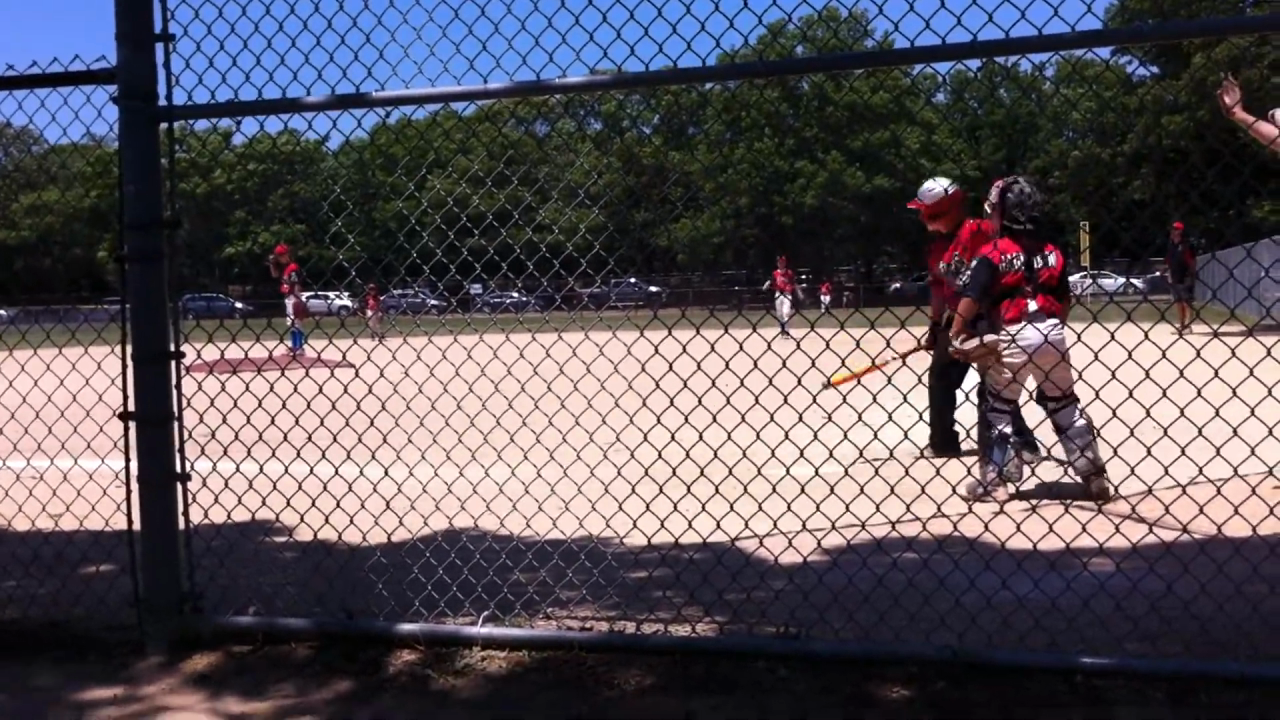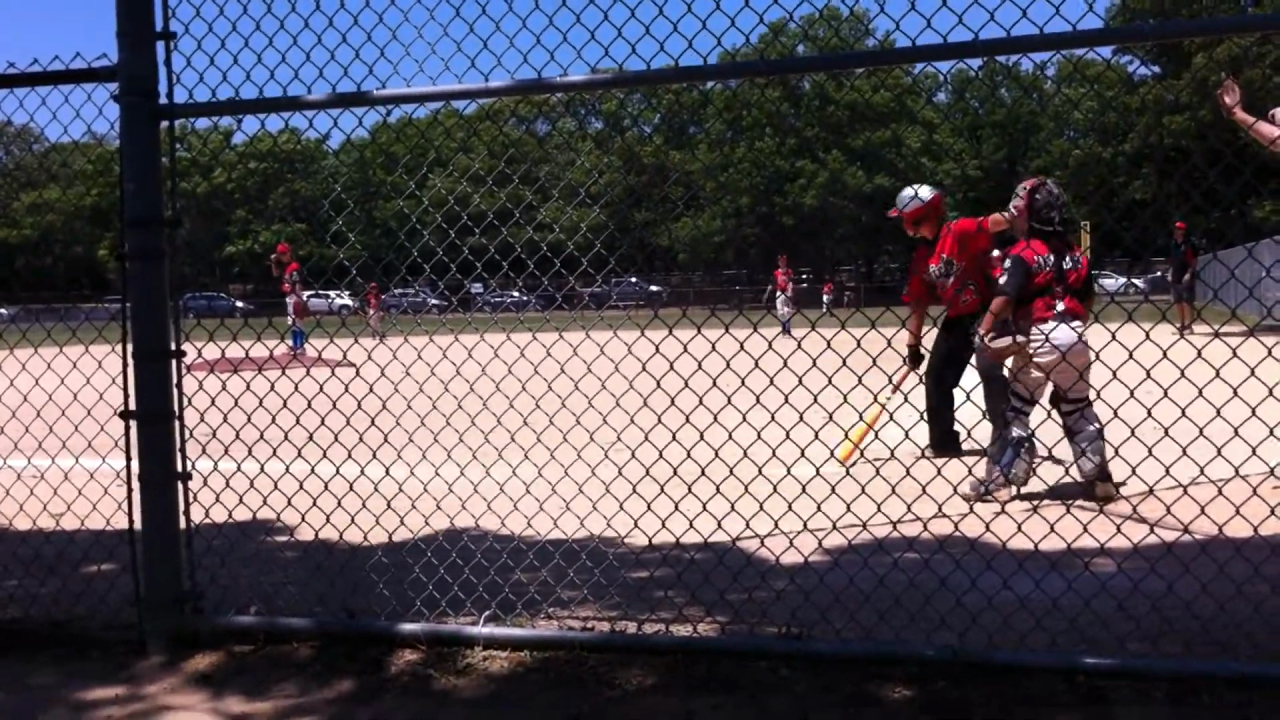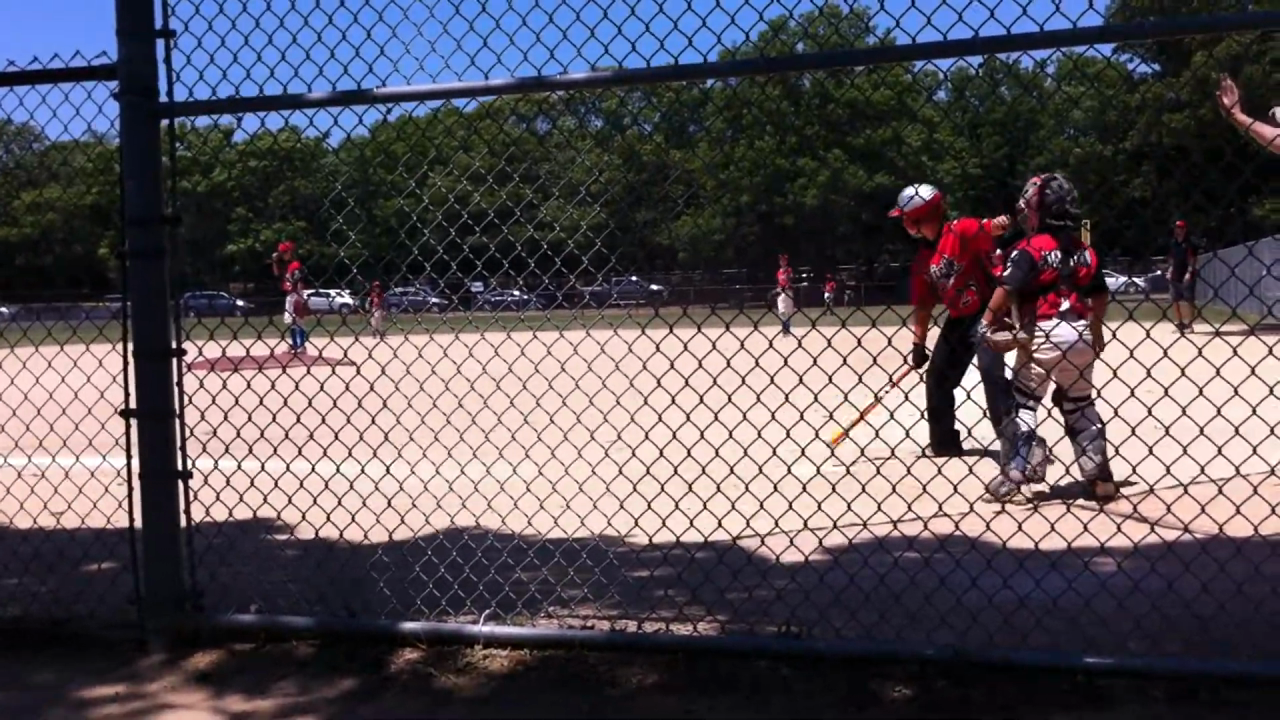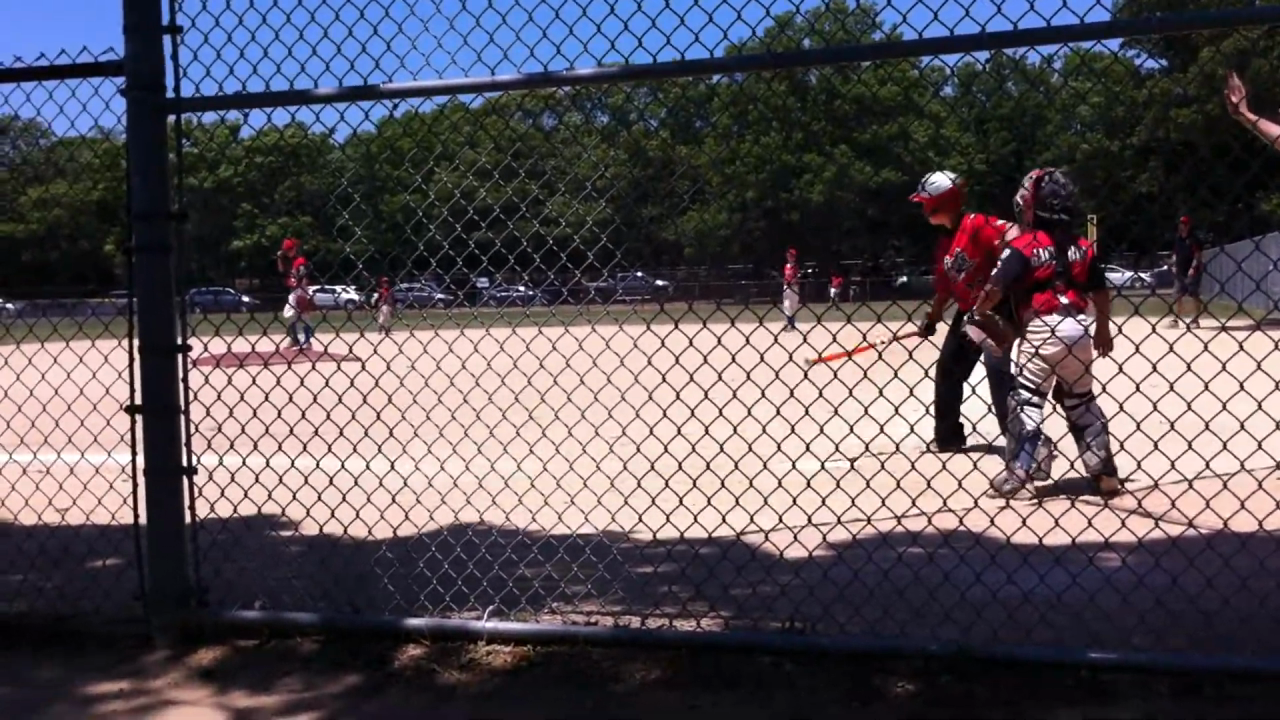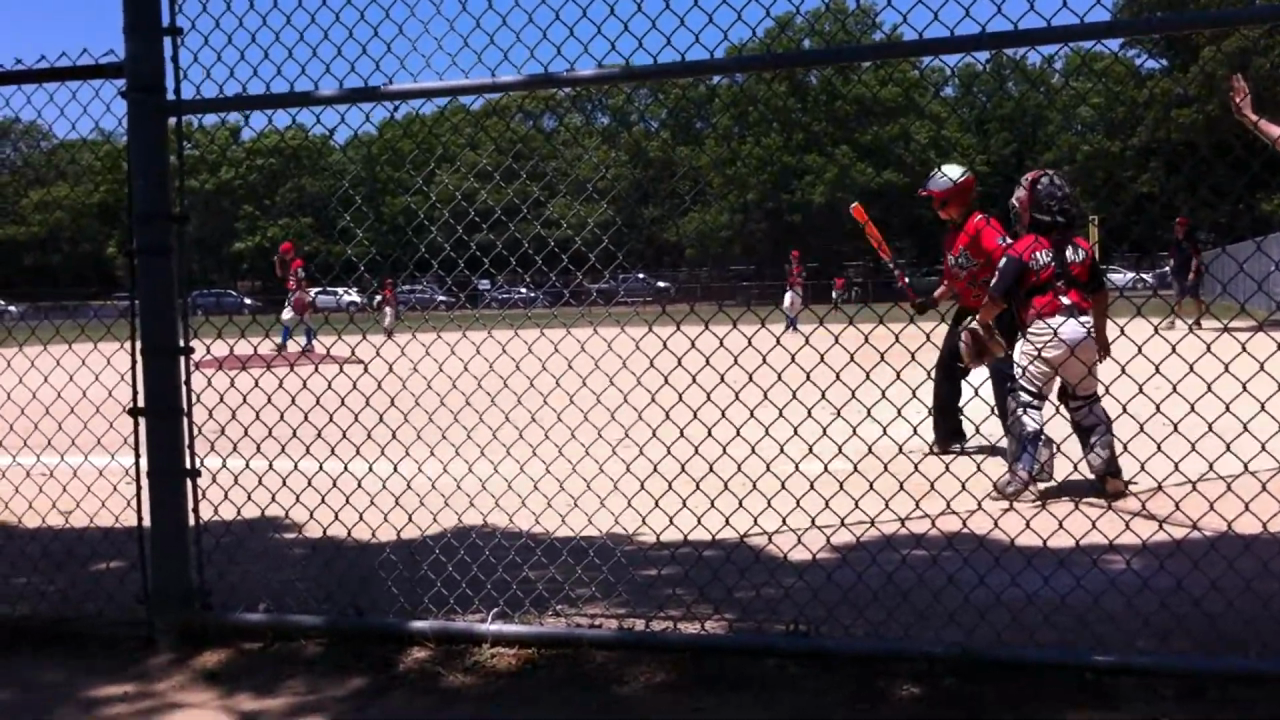
dt=0.2s
person 1, frame 1
left shoulder: (992, 253)
right shoulder: (1052, 253)
left elbow: (971, 299)
right elbow: (1064, 300)
left wrist: (956, 334)
left hip: (1012, 339)
right hip: (1052, 335)
left knee: (998, 410)
right knee: (1066, 407)
left ankle: (993, 481)
right ankle: (1094, 477)
person 1, frame 2
left shoulder: (1023, 253)
right shoulder: (1076, 254)
left elbow: (1005, 297)
right elbow: (1087, 299)
left wrist: (985, 331)
left hip: (1038, 339)
right hip: (1075, 336)
left knee: (1015, 410)
right knee: (1079, 408)
left ankle: (997, 481)
right ankle: (1100, 479)
person 1, frame 3
left shoulder: (1030, 249)
right shoulder: (1085, 251)
left elbow: (1007, 290)
right elbow: (1099, 296)
left wrist: (989, 320)
right wrist: (1096, 329)
left hip: (1041, 336)
right hip: (1078, 334)
left knee: (1023, 406)
right knee: (1081, 407)
left ankle: (1013, 479)
right ankle: (1100, 479)
person 1, frame 4
left shoulder: (1024, 246)
right shoulder: (1083, 246)
left elbow: (996, 287)
right elbow: (1100, 292)
left wrist: (978, 311)
right wrist: (1103, 328)
left hip: (1041, 332)
right hip: (1079, 329)
left knee: (1026, 403)
right knee: (1082, 402)
left ankle: (1019, 475)
right ankle: (1105, 474)
person 1, frame 5
left shoulder: (1021, 251)
right shoulder: (1081, 246)
left elbow: (997, 298)
right elbow: (1100, 295)
left wrist: (981, 322)
right wrist: (1100, 333)
left hip: (1043, 333)
right hip: (1083, 331)
left knee: (1024, 405)
right knee: (1086, 404)
left ankle: (1021, 479)
right ankle: (1110, 475)
person 2, frame 1
left shoulder: (973, 230)
right shoulder: (934, 247)
right wrist: (935, 326)
right knee: (939, 377)
left ankle: (1022, 443)
right ankle: (944, 443)
person 2, frame 2
left shoulder: (960, 231)
right shoulder: (920, 257)
left elbow: (994, 223)
right elbow: (918, 303)
left wrist: (1010, 216)
right wrist: (913, 344)
left hip: (985, 313)
right hip: (956, 319)
left knee: (991, 371)
right knee: (936, 378)
right ankle: (944, 442)
person 2, frame 3
left shoulder: (962, 231)
right shoulder: (922, 257)
left elbow: (998, 226)
right elbow: (923, 303)
left wrist: (1008, 223)
right wrist: (919, 345)
right hip: (958, 320)
left knee: (992, 372)
right knee: (938, 377)
right ankle: (944, 442)
person 2, frame 4
left shoulder: (977, 225)
right shoulder: (944, 241)
left elbow: (1012, 234)
right wrist: (933, 316)
right hip: (967, 313)
left knee: (997, 369)
right knee: (946, 372)
right ankle: (948, 437)
person 2, frame 5
left shoulder: (982, 225)
right shoulder: (952, 233)
right wrist: (932, 299)
left hip: (996, 312)
right hip: (966, 313)
left knee: (1000, 370)
right knee: (946, 372)
right ankle: (948, 436)
